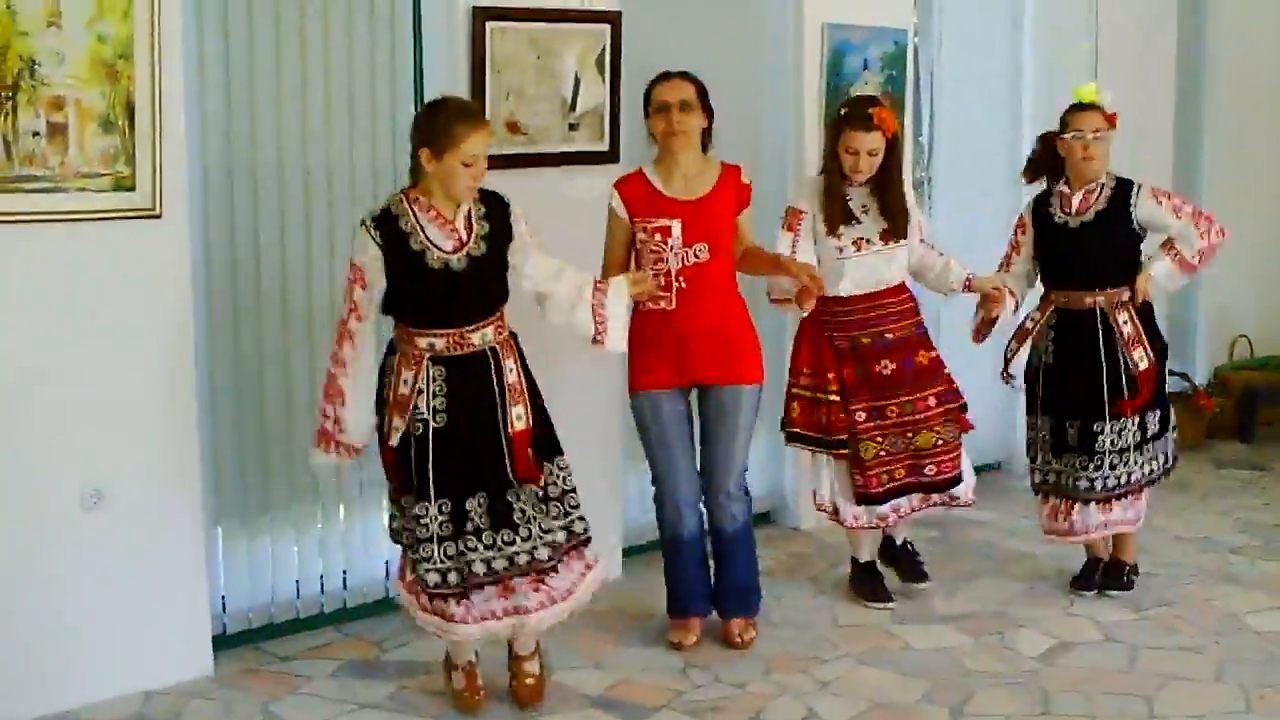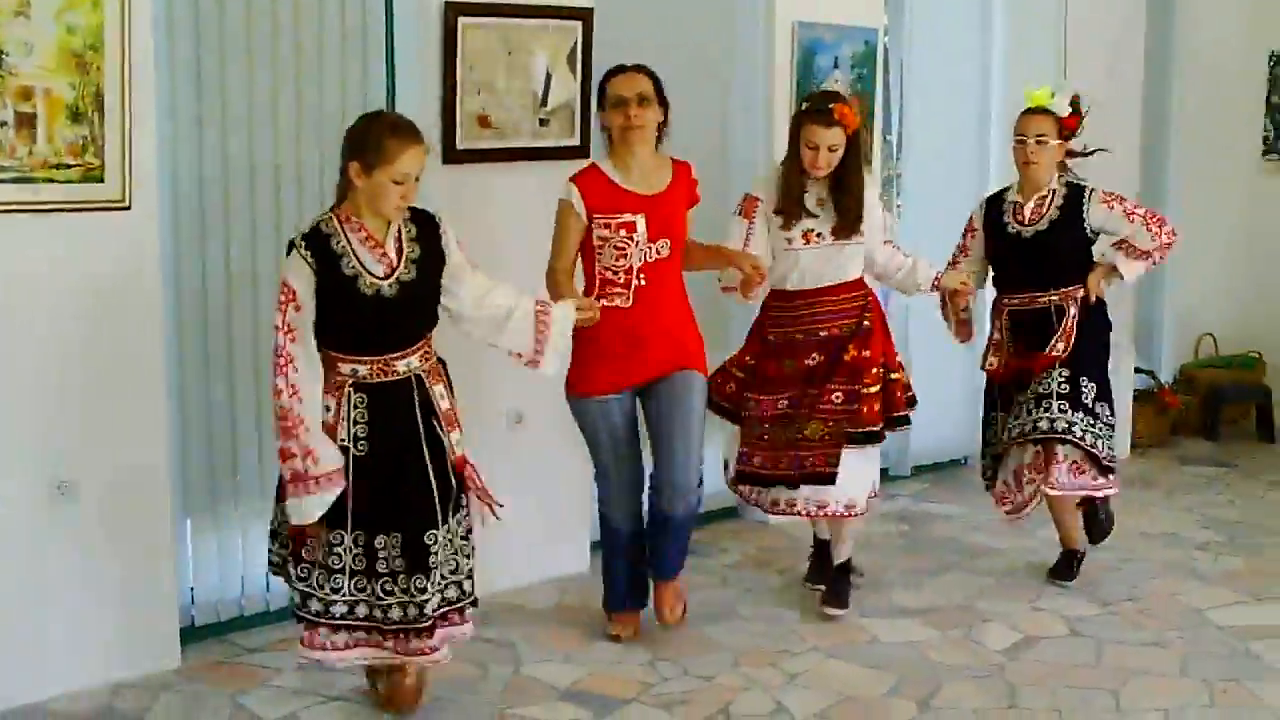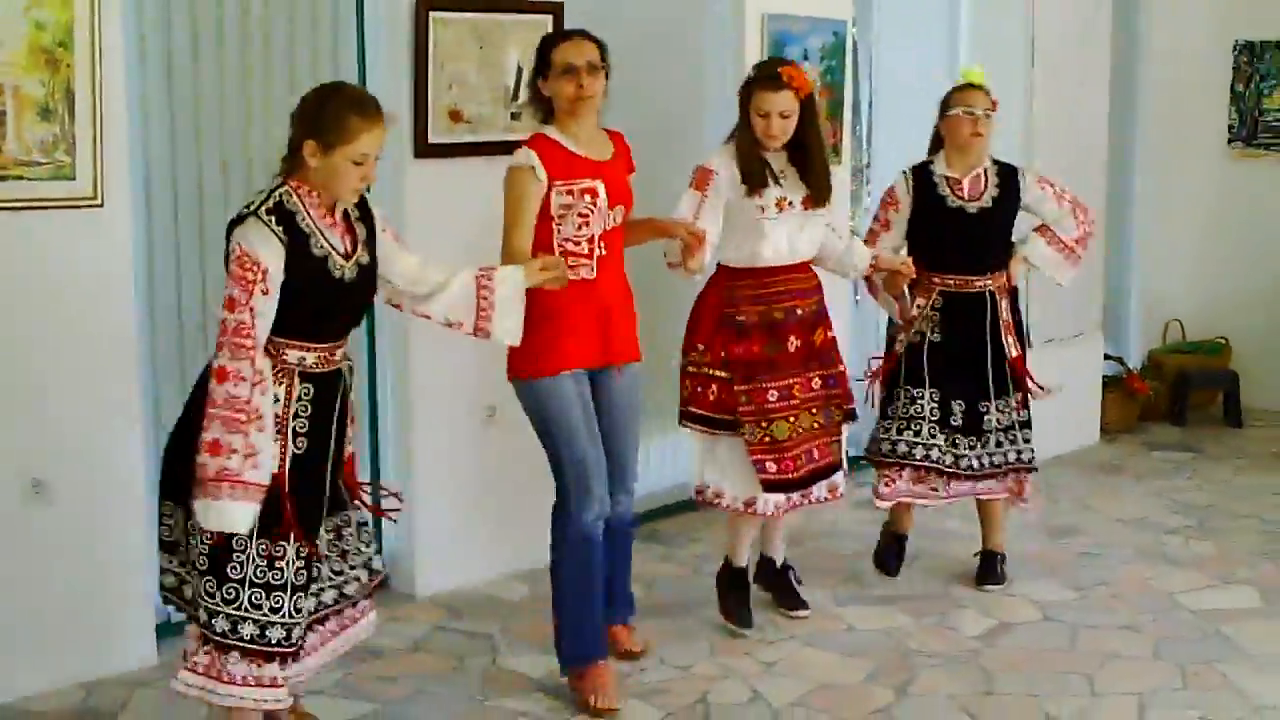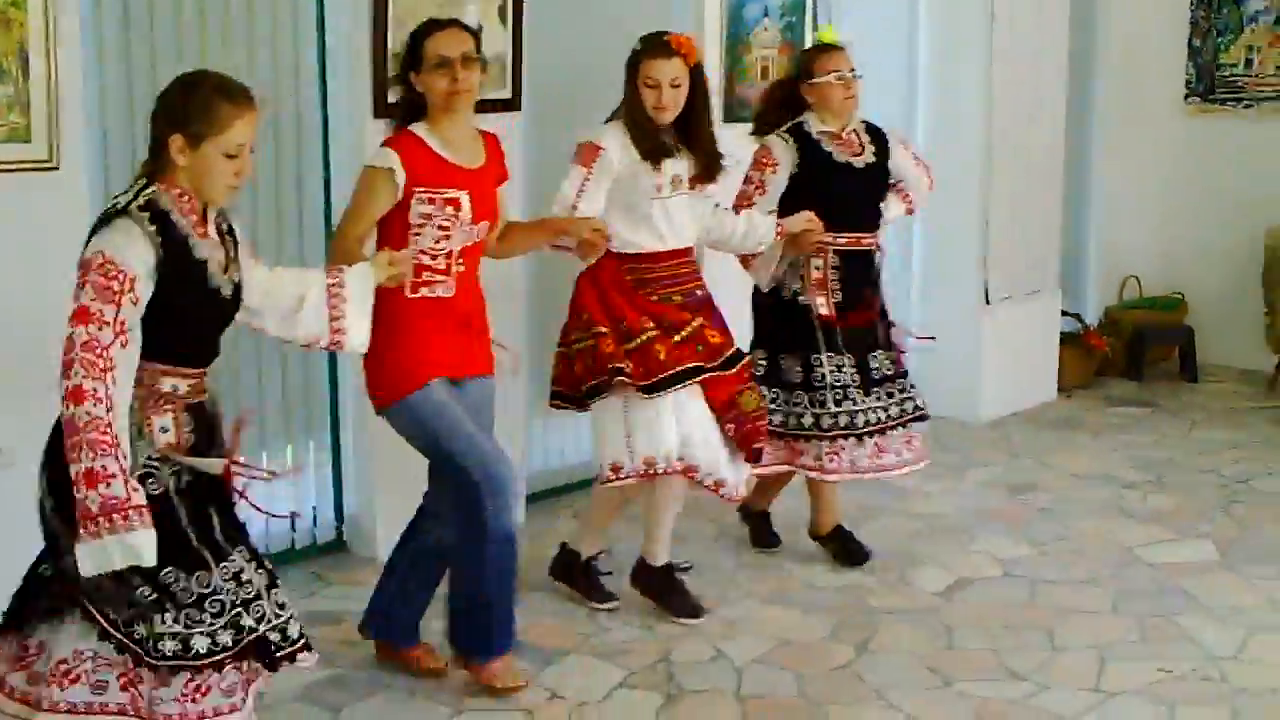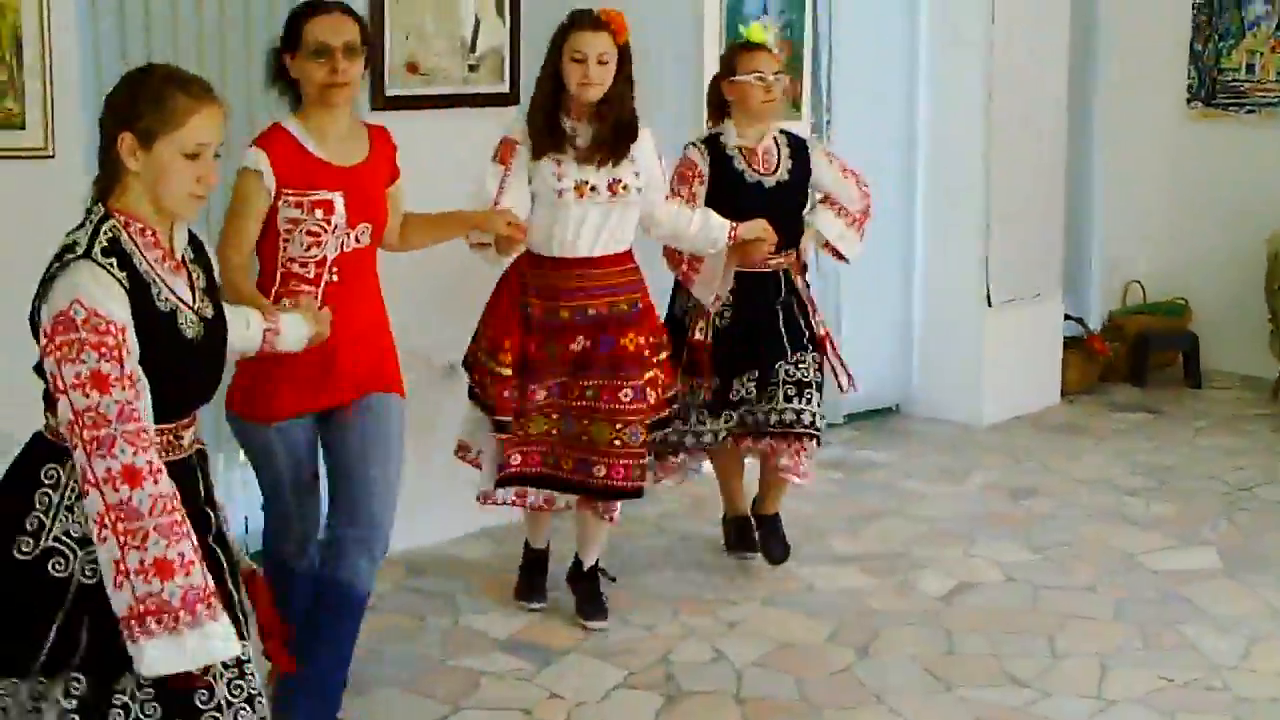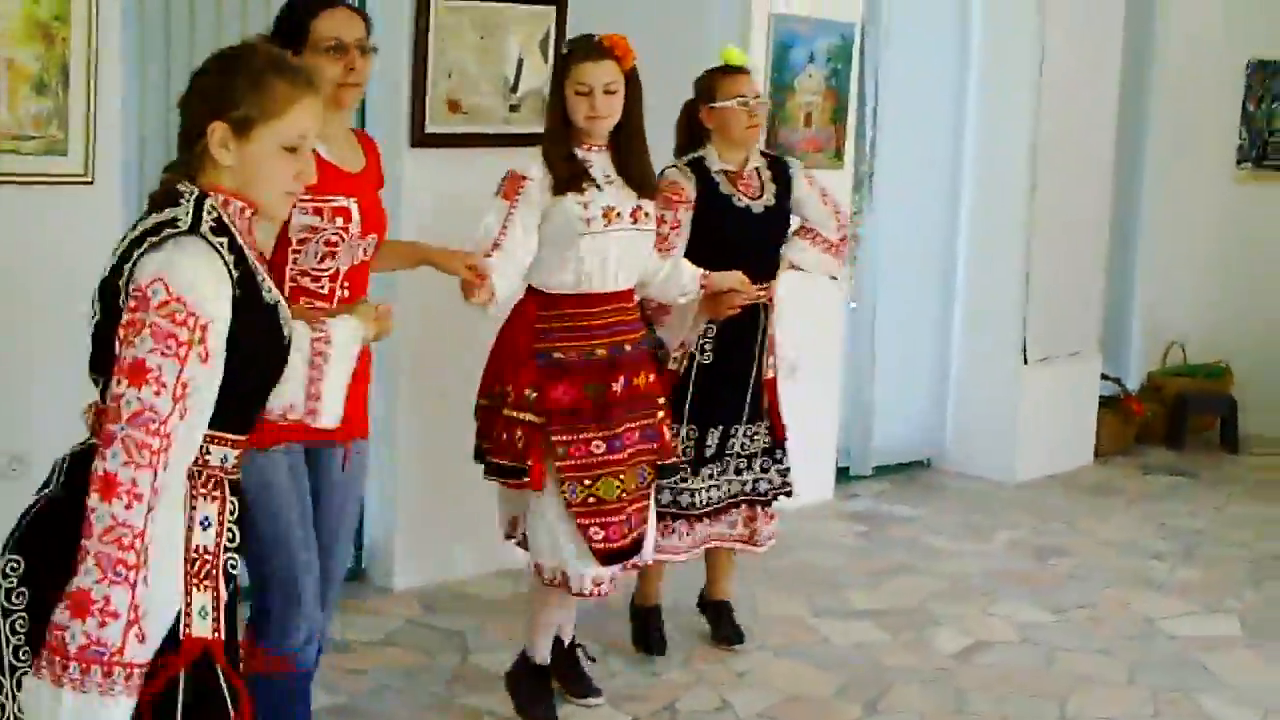
dt=0.4s
person 1, frame 1
left shoulder: (733, 183)
right shoulder: (630, 192)
right elbow: (610, 275)
left wrist: (787, 265)
left hip: (729, 351)
right hip: (656, 359)
left knee: (725, 488)
right knee: (676, 494)
left ankle: (739, 604)
right ankle: (689, 604)
person 1, frame 2
left shoulder: (682, 179)
right shoulder: (583, 191)
right elbow: (559, 283)
left wrist: (726, 254)
right wrist: (581, 307)
left hip: (675, 348)
right hip: (602, 358)
left knee: (680, 479)
right knee: (620, 493)
left ankle: (665, 563)
right ankle: (623, 599)
person 1, frame 3
left shoulder: (617, 149)
right shoulder: (534, 160)
right elbow: (516, 261)
left wrist: (662, 228)
left hip: (615, 336)
right hip: (551, 344)
left knee: (619, 482)
right knee: (586, 488)
left ankle: (609, 609)
right ankle: (582, 658)
person 1, frame 4
left shoulder: (490, 150)
right shoulder: (396, 158)
right elbow: (344, 247)
left wrist: (560, 226)
left hip: (467, 344)
right hip: (405, 352)
left knee: (456, 494)
right knee: (492, 481)
left ankle: (389, 627)
right ankle: (483, 643)
person 1, frame 5
left shoulder: (380, 146)
right shoulder: (266, 158)
right elbow: (229, 271)
left wrist: (471, 220)
right wrist: (271, 317)
left hip: (365, 365)
right hip: (278, 369)
left knee: (363, 535)
right knee: (290, 538)
person 1, frame 6
left shoulder: (365, 154)
left wrist: (432, 255)
right wrist: (329, 322)
left hip: (338, 400)
left knee: (321, 592)
right knee: (292, 597)
person 2, frame 1
left shoulder: (498, 215)
right shoulder: (381, 236)
left elbow: (547, 279)
right elbow: (356, 333)
left wrist: (621, 293)
right wrist: (345, 422)
left hip: (498, 382)
right hip: (423, 394)
left knee: (520, 519)
right knee: (441, 532)
left ankle: (525, 651)
right ankle: (462, 656)
person 2, frame 2
left shoulder: (429, 235)
right shoulder: (309, 256)
left elbow: (480, 303)
right elbow: (291, 368)
left wrist: (562, 314)
right wrist: (309, 458)
left hip: (422, 411)
right hip: (344, 417)
left knee: (422, 551)
right knee: (349, 559)
left ankle: (402, 658)
right ankle: (380, 660)
person 2, frame 3
left shoulder: (355, 221)
right shoulder: (265, 231)
left elbow: (419, 284)
right elbow: (240, 357)
left wrist: (519, 279)
right wrist: (234, 471)
left hip: (315, 404)
right hip: (263, 414)
left knee: (313, 560)
right knee: (255, 582)
person 2, frame 4
left shoulder: (213, 229)
right shoulder: (128, 237)
left elbow: (270, 296)
right elbow: (92, 376)
left wrist: (365, 277)
right wrist: (111, 503)
left hip: (174, 439)
right hip: (125, 450)
person 2, frame 5
left shoulder: (183, 254)
right shoulder: (88, 282)
right elbow: (117, 455)
left wrist: (287, 330)
right wrist: (182, 610)
left hip: (176, 497)
right hip: (81, 528)
person 2, frame 6
left shoulder: (196, 238)
right shoulder: (190, 262)
left elbow: (244, 370)
right elbow: (141, 459)
left wrist: (344, 333)
right wrist: (97, 656)
right hip: (133, 568)
person 3, frame 1
left shoulder: (896, 194)
right shoulder: (811, 201)
left elbow: (920, 255)
right elbow: (787, 271)
left wrist: (969, 282)
right wrist: (796, 290)
left hip: (898, 326)
right hip: (836, 335)
left knee: (918, 442)
right knee: (859, 453)
left ankle: (895, 536)
right ankle: (864, 563)
person 3, frame 2
left shoulder: (860, 192)
right shoulder: (766, 194)
left elbow: (881, 255)
left wrist: (937, 279)
right wrist: (745, 278)
left hip: (852, 325)
right hip: (786, 325)
left knee: (839, 446)
right knee: (792, 445)
left ankle: (842, 563)
right ankle: (824, 538)
person 3, frame 3
left shoulder: (807, 167)
right shoulder: (724, 167)
left wrist: (875, 259)
right wrist: (689, 253)
left hip: (801, 307)
right hip: (739, 311)
left knee: (798, 440)
right knee: (756, 444)
left ankle: (773, 559)
right ankle: (735, 571)
person 3, frame 4
left shoulder: (691, 146)
right shoulder: (607, 143)
left elbow: (706, 220)
right elbow: (569, 218)
left wrist: (779, 229)
left hip: (681, 287)
right hip: (623, 289)
left knee: (654, 434)
right knee: (671, 425)
left ankle: (577, 556)
right ankle: (656, 565)
person 3, frame 5
left shoulder: (638, 138)
right shoulder: (526, 139)
left elbow: (662, 211)
right elbow: (500, 215)
left wrist: (733, 236)
right wrist: (495, 239)
left hip: (616, 299)
right hip: (539, 300)
left knee: (613, 448)
right knee: (537, 444)
left ankle: (586, 564)
right ankle: (536, 553)
person 3, frame 6
left shoulder: (634, 171)
right shoulder: (537, 174)
right elbow: (507, 251)
left wrist: (707, 282)
right wrist: (483, 283)
left hip: (622, 343)
right hip: (552, 344)
left knee: (606, 508)
right knee: (570, 514)
left ankle: (556, 643)
right ankle: (533, 664)
person 4, frame 1
left shoulder: (1135, 198)
right shoulder: (1038, 206)
left elbow: (1207, 232)
right elbow: (1016, 274)
left wrist: (1155, 275)
right wrist: (993, 309)
left hip: (1121, 336)
right hip: (1059, 340)
left knee: (1121, 450)
right knee: (1068, 454)
left ankle: (1125, 556)
right ankle: (1095, 553)
person 4, frame 2
left shoulder: (1087, 201)
right shoulder: (990, 209)
left elbow: (1159, 233)
right elbow: (962, 275)
left wrist: (1108, 270)
right wrist: (959, 311)
left hip: (1074, 331)
right hip: (1015, 338)
left knee: (1060, 423)
right knee: (1026, 437)
left ankle: (1095, 490)
right ankle: (1071, 543)
person 4, frame 3
left shoulder: (1013, 179)
right shoulder: (913, 184)
left elbow: (1076, 220)
right elbow: (876, 250)
left wrist: (1024, 260)
right wrist: (901, 297)
left hip: (991, 321)
right hip: (930, 322)
left knee: (994, 430)
right knee: (916, 431)
left ankle: (992, 546)
right ankle: (898, 524)
person 4, frame 4
left shoulder: (879, 142)
right shoulder: (785, 147)
left elbow: (919, 180)
right elbow: (746, 218)
left wrist: (879, 221)
left hip: (860, 285)
right hip: (804, 287)
left knee: (835, 407)
right knee: (824, 400)
left ankle: (757, 501)
right ankle: (827, 523)
person 4, frame 5
left shoulder: (802, 151)
right shoulder: (701, 157)
left elbow: (855, 195)
left wrist: (815, 234)
left hip: (783, 297)
right hip: (720, 297)
left knee: (784, 410)
right knee: (721, 415)
left ankle: (767, 510)
right ankle: (738, 509)
person 4, frame 6
left shoulder: (783, 177)
right shoulder: (682, 182)
left elbow: (835, 224)
left wrist: (784, 262)
right wrist: (707, 299)
left hip: (747, 339)
right hip: (688, 339)
left knee: (736, 466)
right knee: (674, 470)
left ankle: (717, 596)
right ankle: (648, 598)
